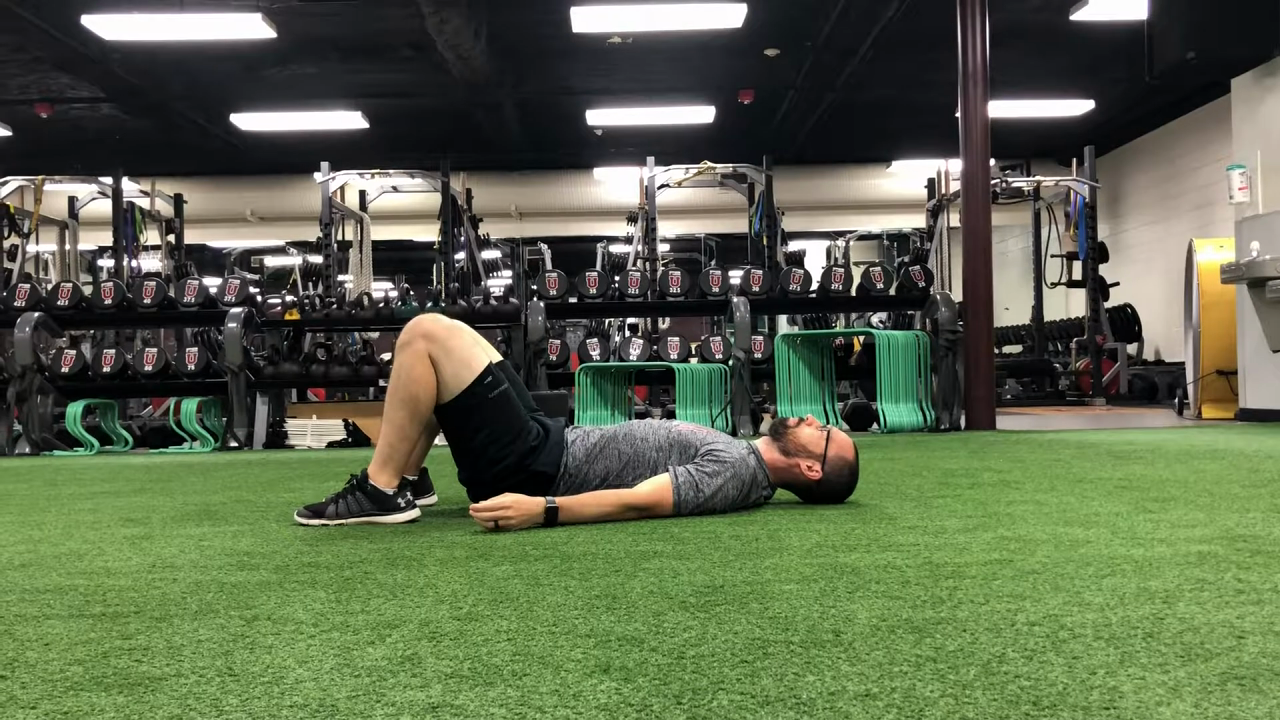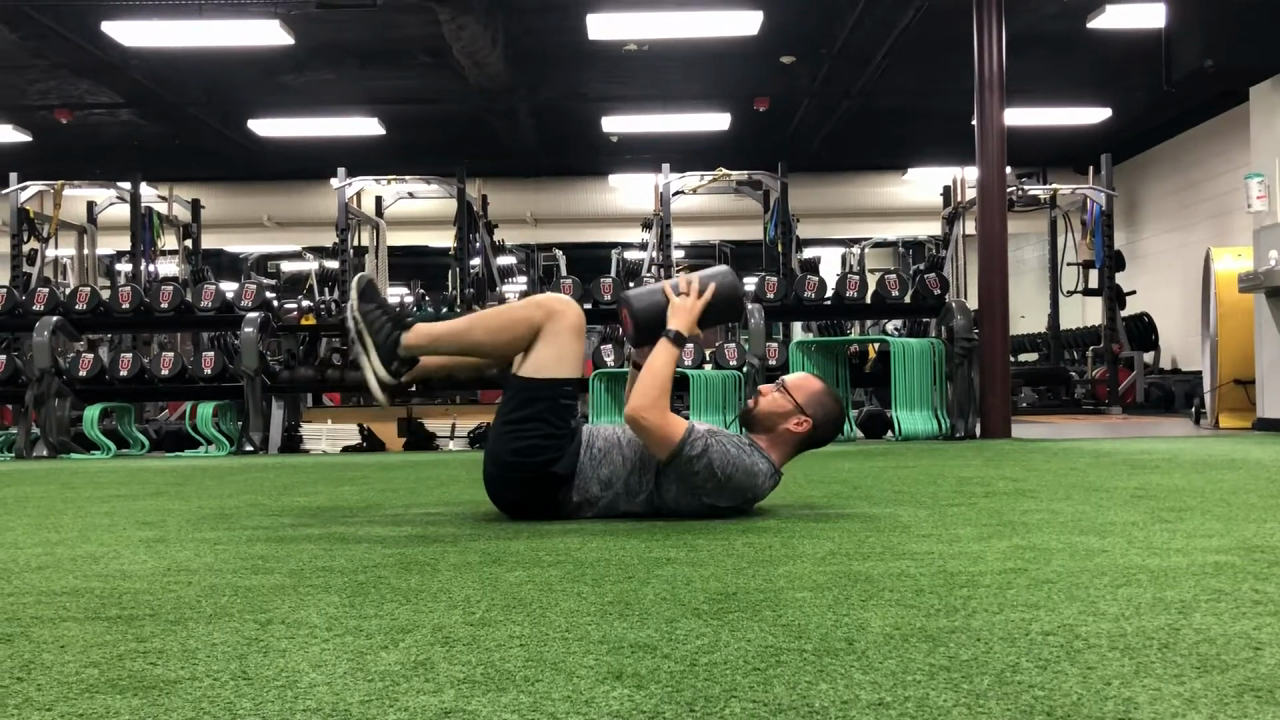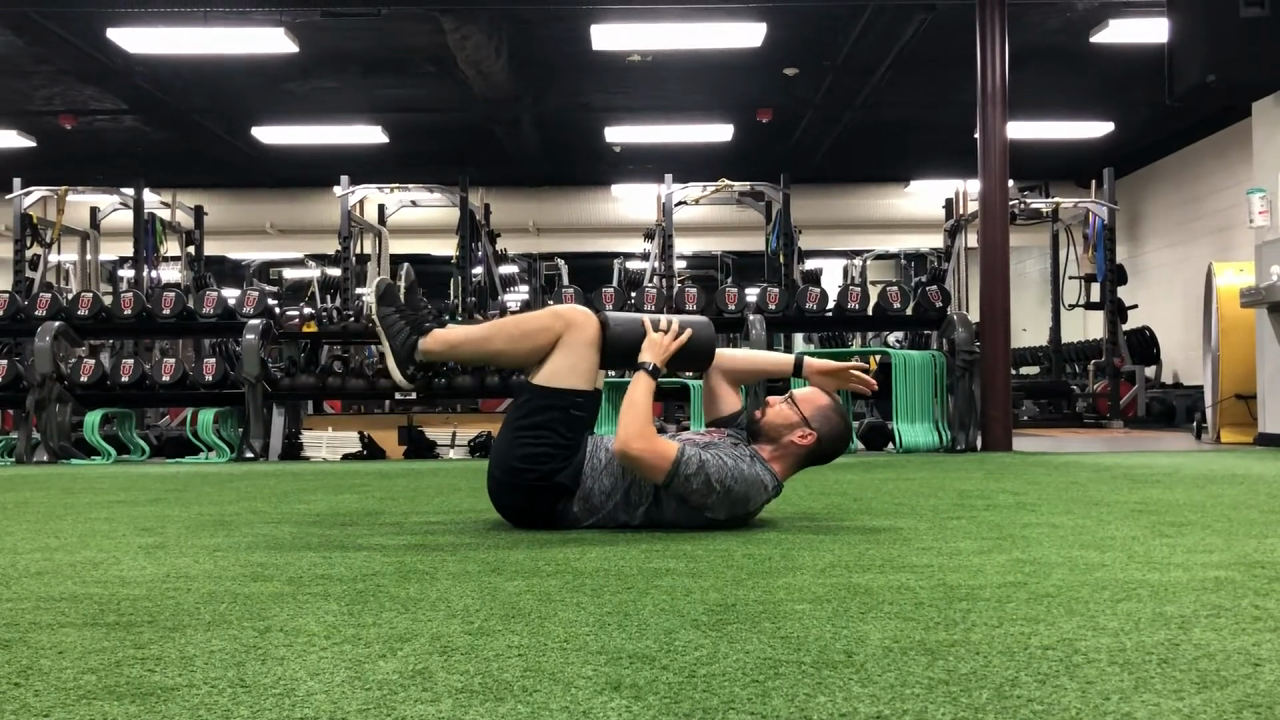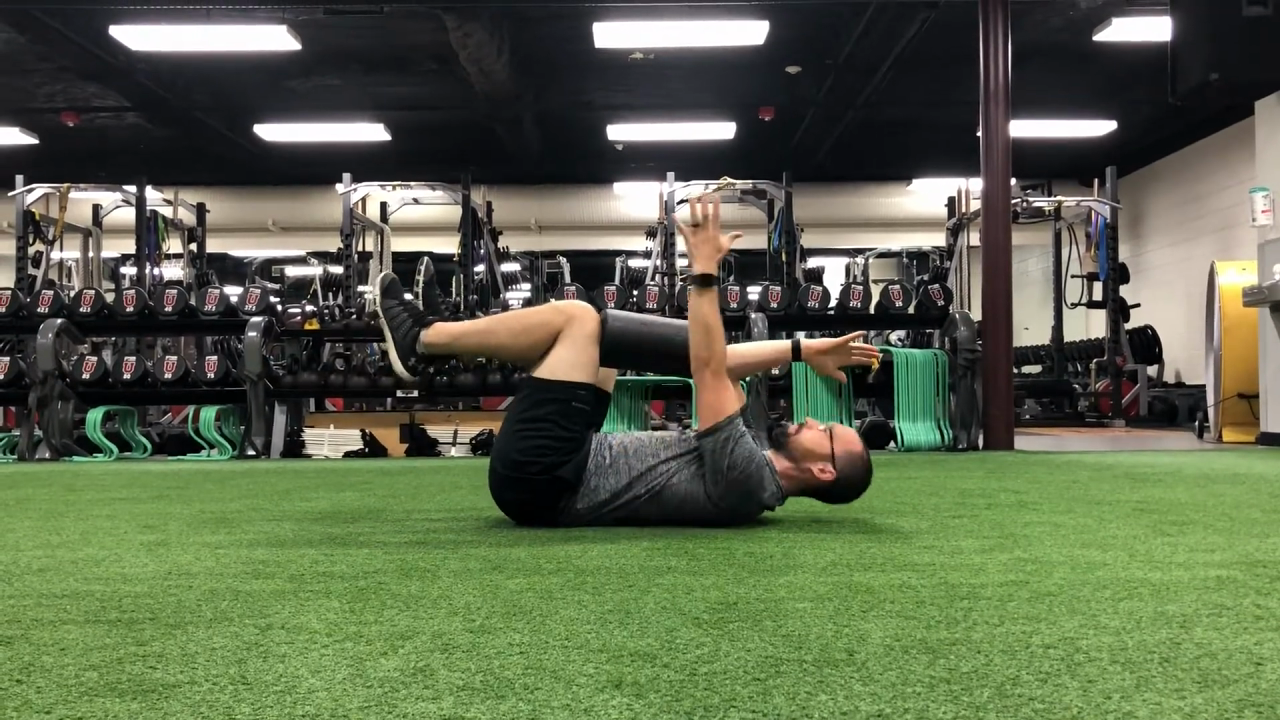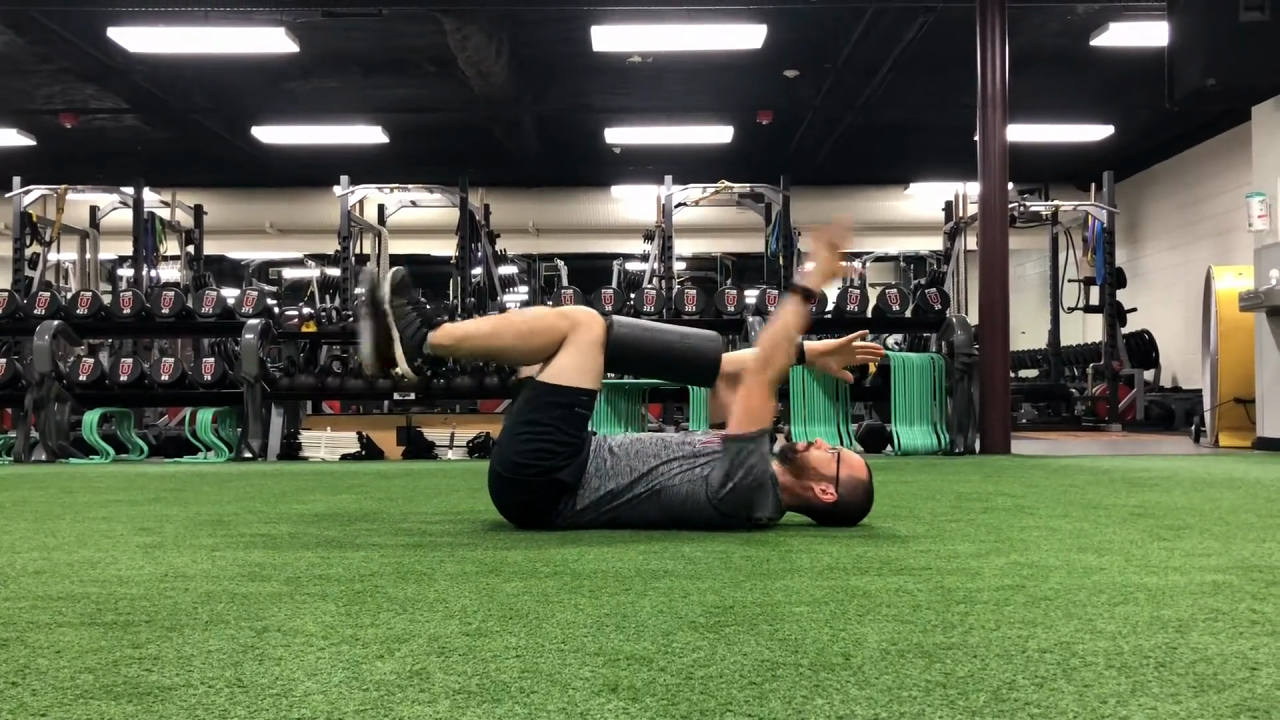
dt=1s
person 1, frame 1
left shoulder: (737, 470)
right shoulder: (737, 454)
left elbow: (637, 501)
left wrist: (540, 508)
left hip: (531, 467)
right hip: (553, 439)
left knee: (425, 334)
right knee: (442, 338)
left ankle: (382, 490)
right ankle: (407, 477)
person 1, frame 2
left shoulder: (740, 469)
right shoulder: (741, 456)
left elbow: (642, 415)
right elbow: (652, 422)
left wrist: (677, 331)
right wrist: (648, 354)
left hip: (536, 476)
right hip: (546, 474)
left knee: (557, 311)
right knee: (528, 335)
left ankle: (400, 347)
right ankle: (403, 366)
person 1, frame 3
left shoulder: (737, 479)
right shoulder: (741, 449)
left elbow: (632, 446)
right elbow: (719, 364)
left wrist: (649, 363)
right wrist: (804, 364)
left hip: (538, 482)
right hip: (550, 480)
left knee: (575, 322)
right knee: (577, 338)
left ankle: (419, 348)
right ankle: (435, 337)
person 1, frame 4
left shoulder: (746, 477)
right shoulder: (754, 462)
left elbow: (708, 370)
right elbow: (720, 367)
left wrist: (704, 270)
right wrist: (802, 349)
left hip: (539, 478)
right hip: (554, 477)
left knee: (579, 318)
right knee: (594, 337)
left ankle: (422, 338)
right ankle: (439, 332)
person 1, frame 5
left shoulder: (750, 491)
right shoulder: (756, 480)
left elbow: (757, 379)
right elbow: (726, 375)
left wrist: (807, 288)
right wrist: (809, 350)
left hip: (536, 481)
right hip: (548, 479)
left knee: (583, 323)
right knee: (577, 336)
left ankle: (425, 338)
right ankle: (401, 345)
